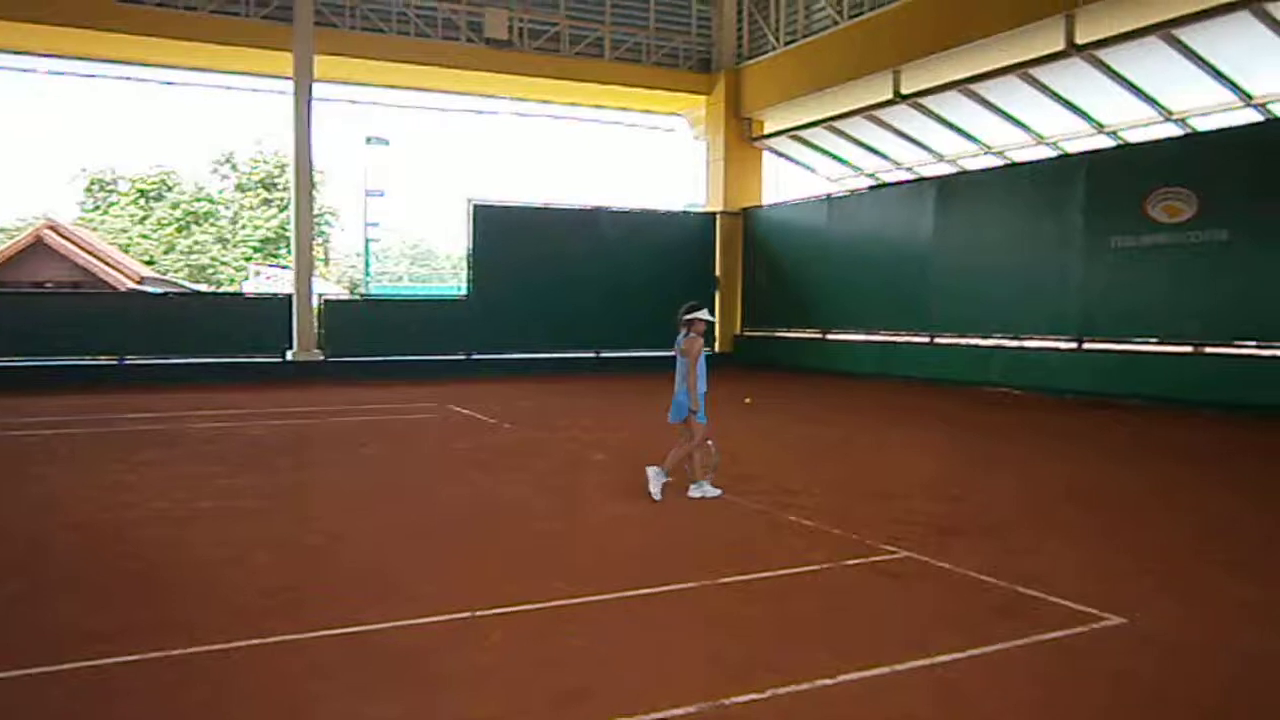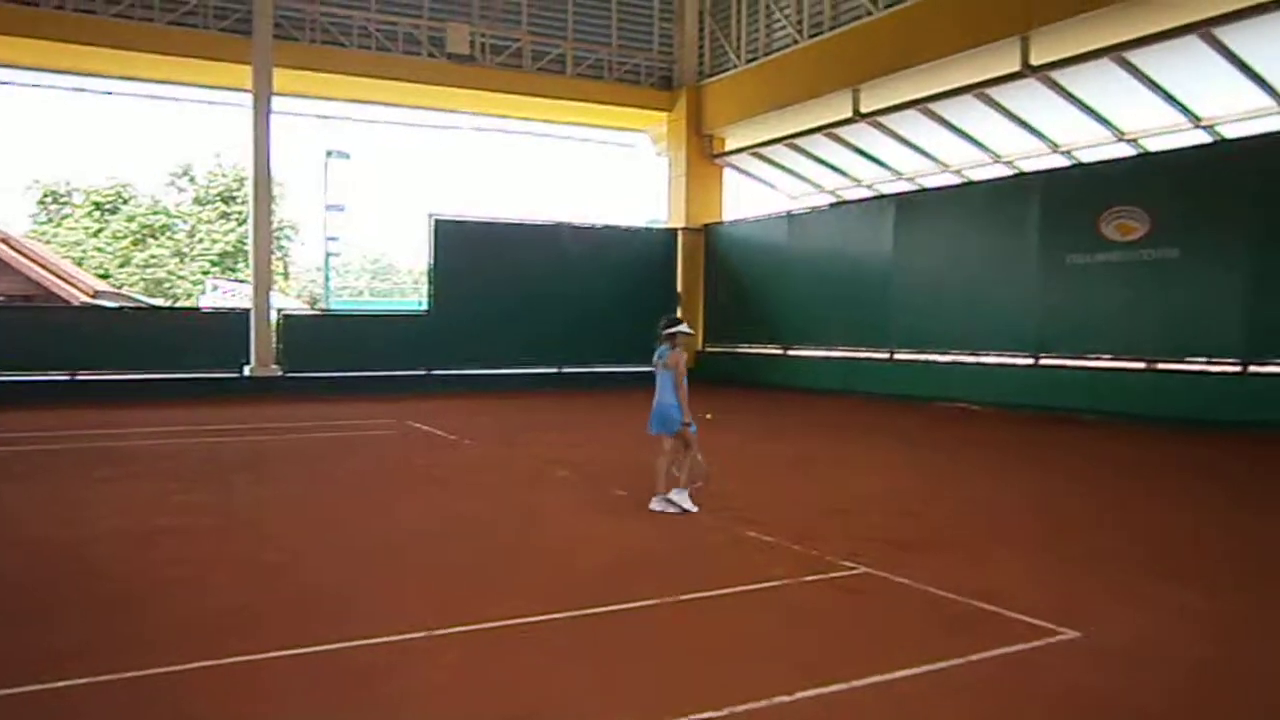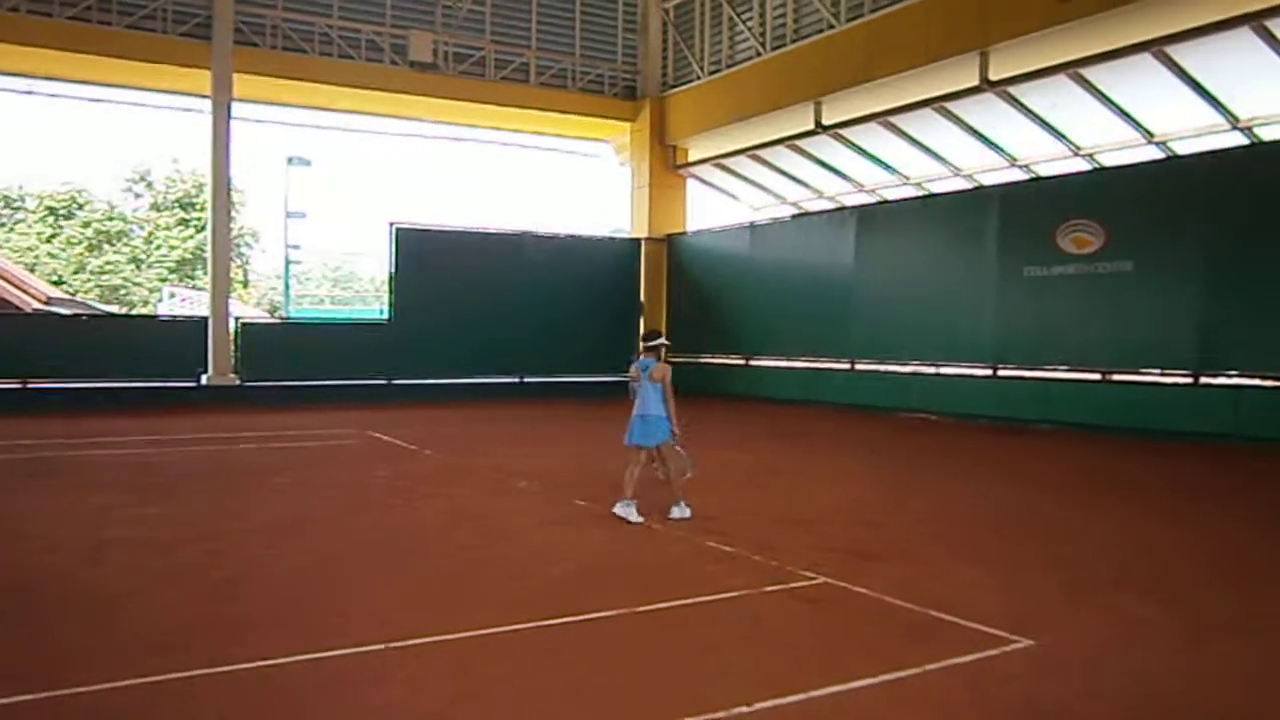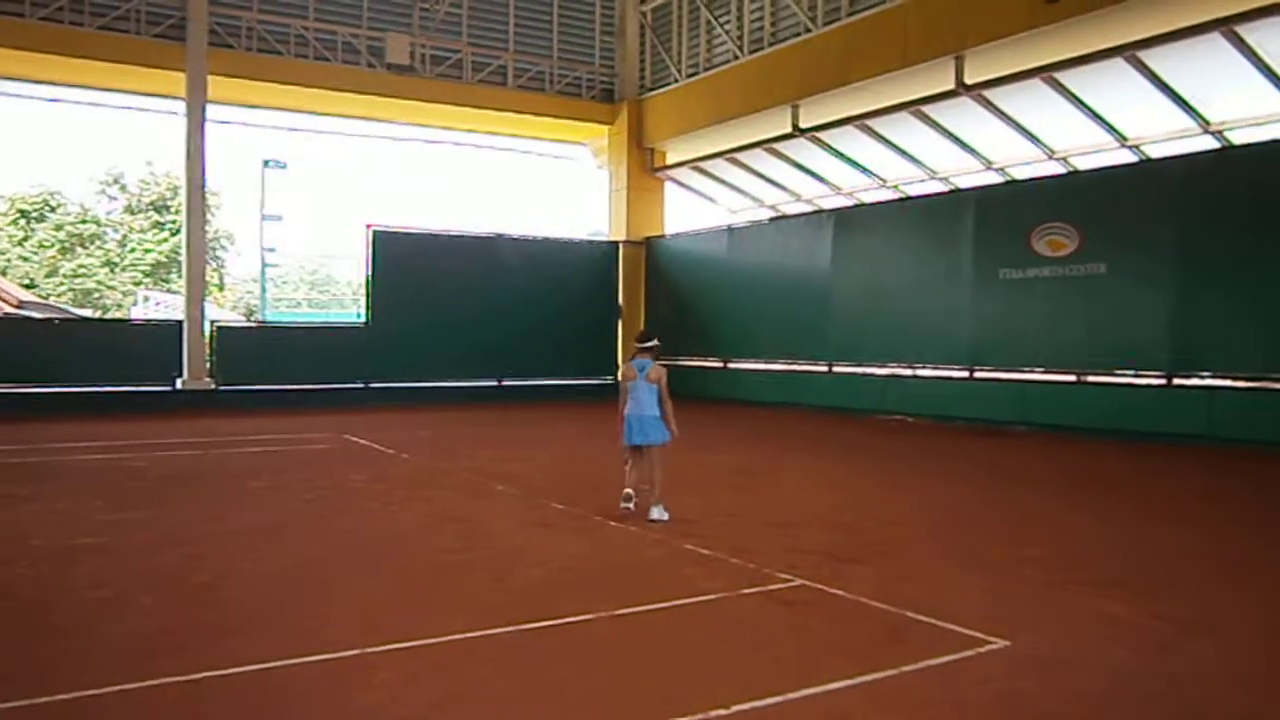
dt=0.2s
person 1, frame 1
left shoulder: (681, 341)
right shoulder: (696, 341)
right elbow: (691, 373)
right wrist: (694, 401)
left hip: (684, 396)
right hip: (691, 397)
left knee: (700, 439)
right knee: (694, 441)
left ankle: (699, 484)
right ankle: (660, 472)
person 1, frame 2
left shoulder: (658, 355)
right shoulder: (680, 355)
right elbow: (680, 386)
right wrist: (686, 413)
left hip: (659, 407)
right hip: (674, 408)
left knee: (667, 452)
right knee: (692, 448)
left ankle: (660, 498)
right ankle: (679, 491)
person 1, frame 3
left shoulder: (635, 368)
right shoulder: (664, 368)
right elbow: (668, 398)
right wrist: (674, 424)
left hip: (639, 418)
right hip: (658, 419)
left knee: (638, 463)
right knee: (668, 465)
left ankle: (626, 503)
right ankle: (678, 506)
person 1, frame 4
left shoulder: (626, 369)
right shoulder: (659, 370)
left elbow: (623, 398)
right elbow: (665, 399)
left wrist: (621, 422)
right wrist: (672, 423)
left hip: (631, 418)
right hip: (651, 419)
left knee: (635, 461)
right knee: (654, 466)
left ankle: (628, 491)
right ankle: (656, 508)
